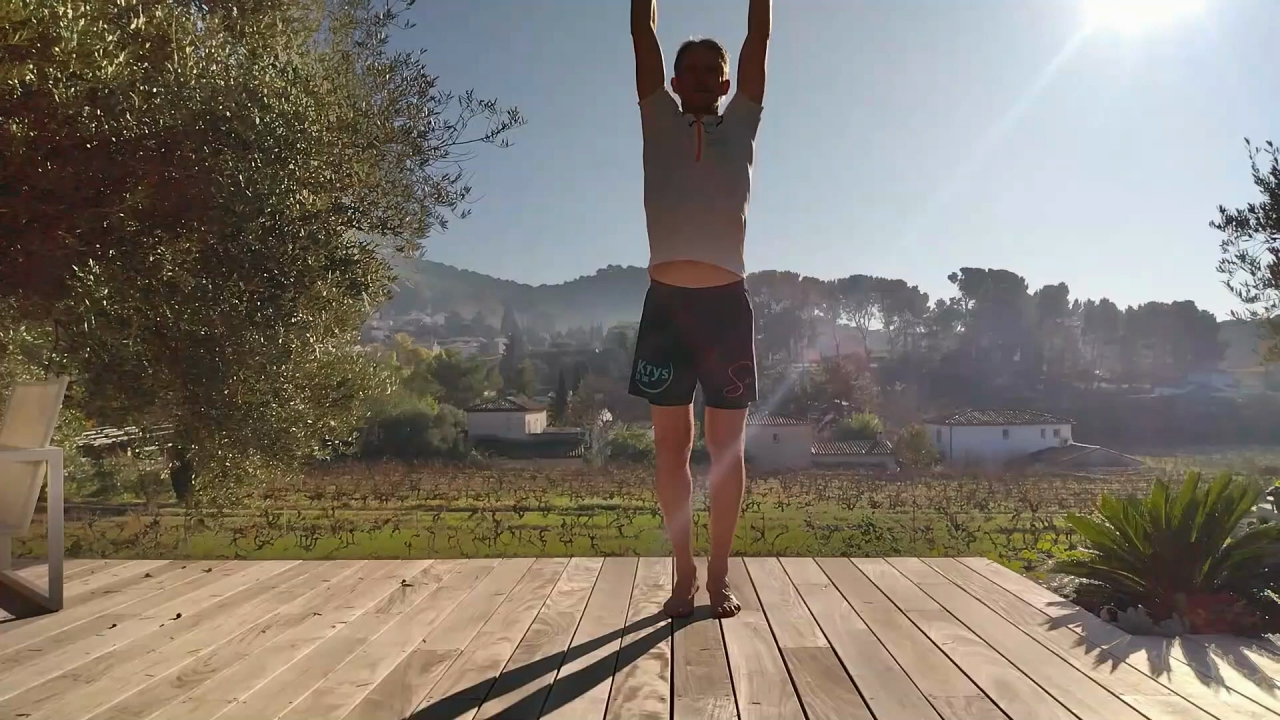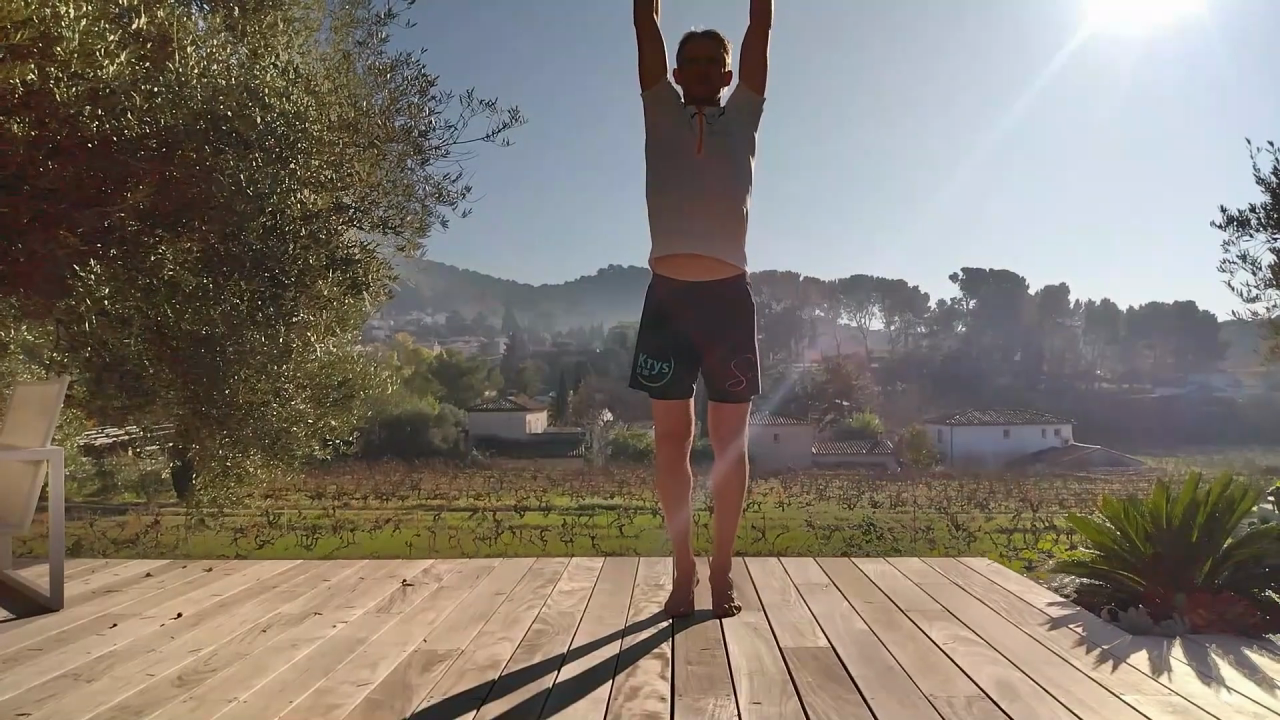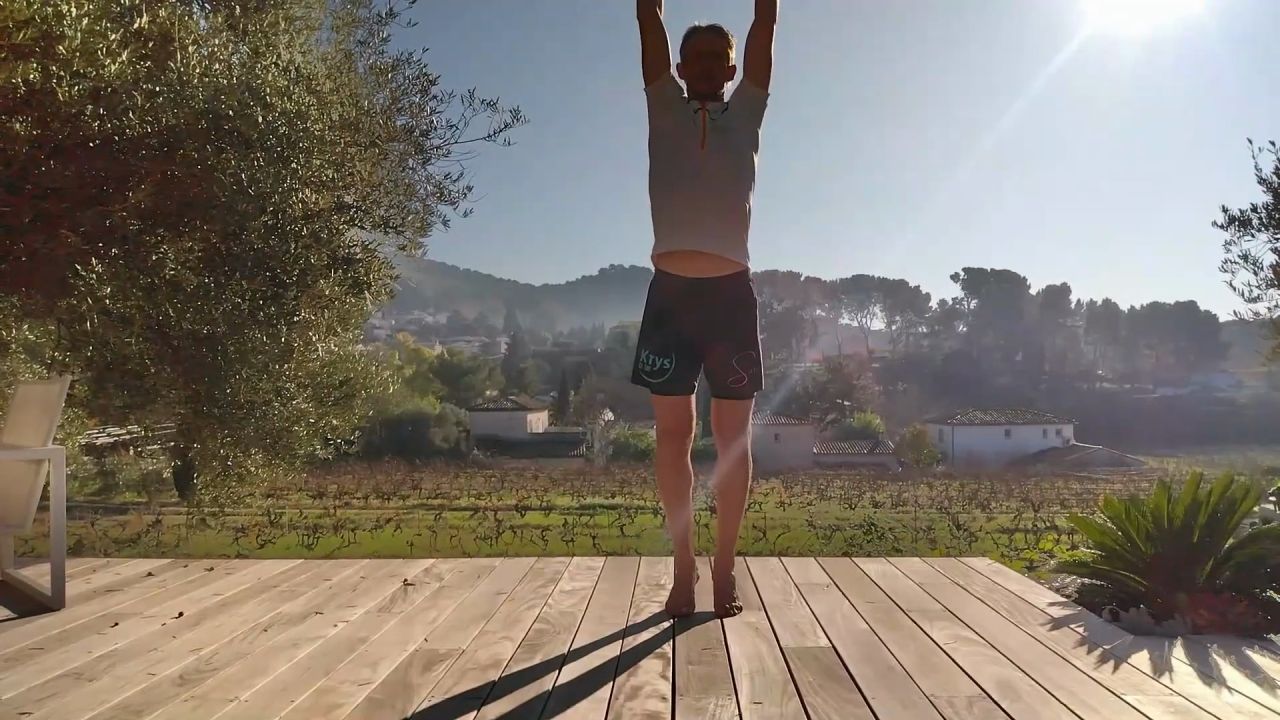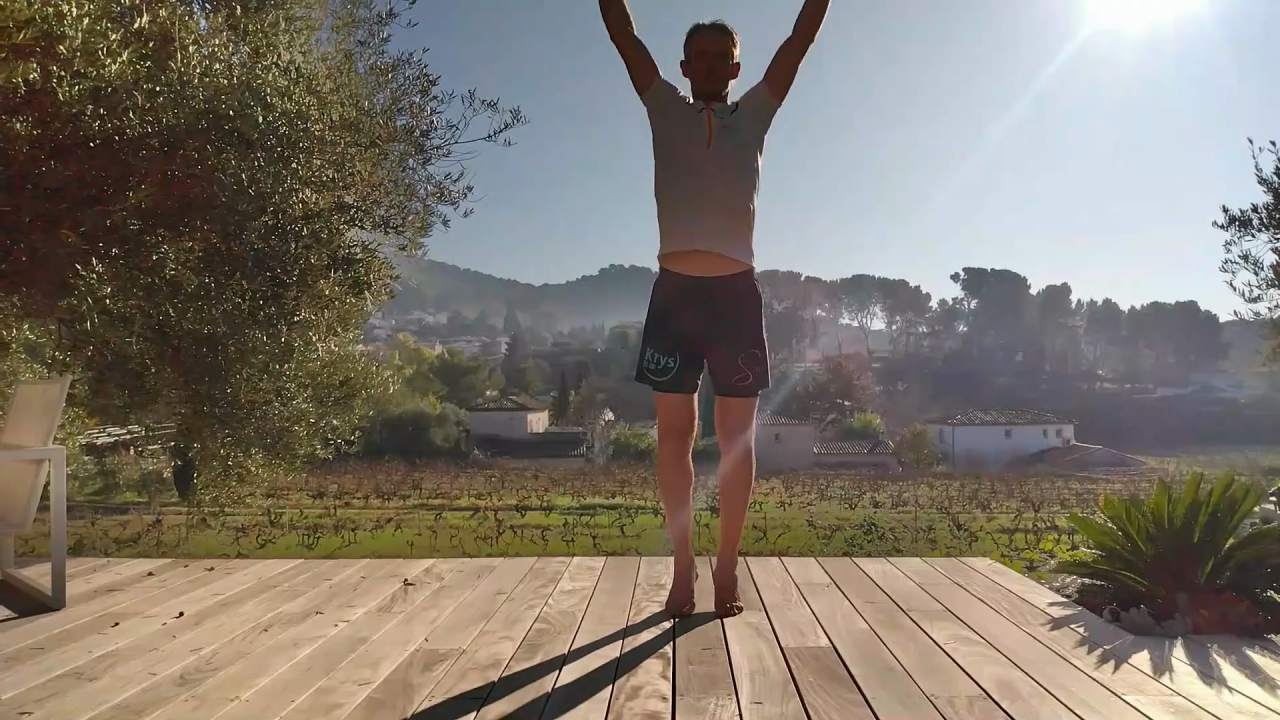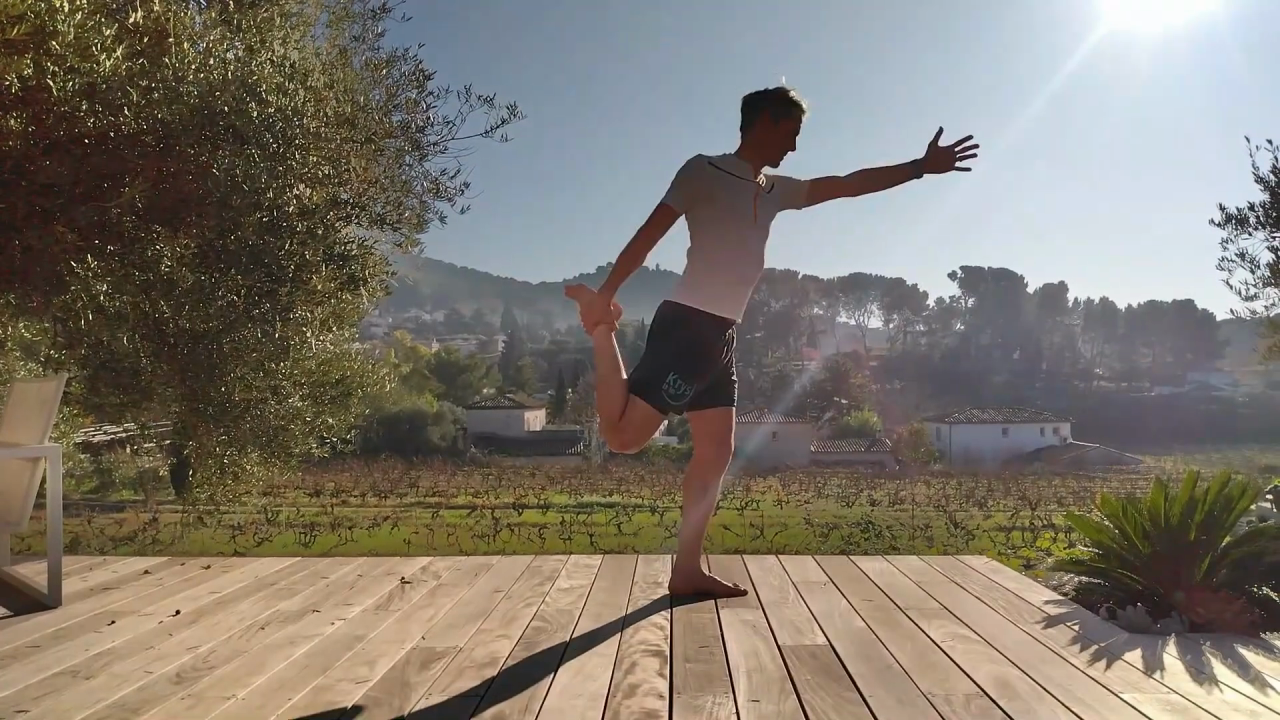
dt=1s
person 1, frame 1
left shoulder: (739, 125)
right shoulder: (659, 122)
left hip: (726, 303)
right hip: (667, 303)
left knee: (726, 447)
right knee: (671, 445)
left ankle: (719, 573)
right ankle: (683, 572)
person 1, frame 2
left shoulder: (742, 117)
right shoulder: (662, 113)
left hip: (728, 294)
right hip: (669, 294)
left knee: (730, 441)
right knee: (671, 439)
left ankle: (721, 570)
right ankle: (683, 569)
person 1, frame 3
left shoulder: (746, 112)
right shoulder: (665, 108)
left hip: (730, 291)
right hip: (671, 291)
left knee: (732, 439)
right knee: (673, 436)
left ankle: (724, 569)
right ankle: (684, 568)
person 1, frame 4
left shoulder: (753, 115)
right shoulder: (665, 109)
left hip: (735, 292)
right hip: (674, 291)
left knee: (736, 438)
right knee: (674, 433)
left ankle: (726, 569)
right ankle: (683, 567)
person 1, frame 5
left shoulder: (775, 191)
right shoulder: (703, 171)
left elbow: (850, 184)
right elbow: (648, 234)
left wrist: (921, 167)
right wrist: (605, 296)
left hip: (719, 335)
right hip: (687, 325)
left knee: (715, 452)
right knee: (622, 435)
left ankle: (688, 570)
